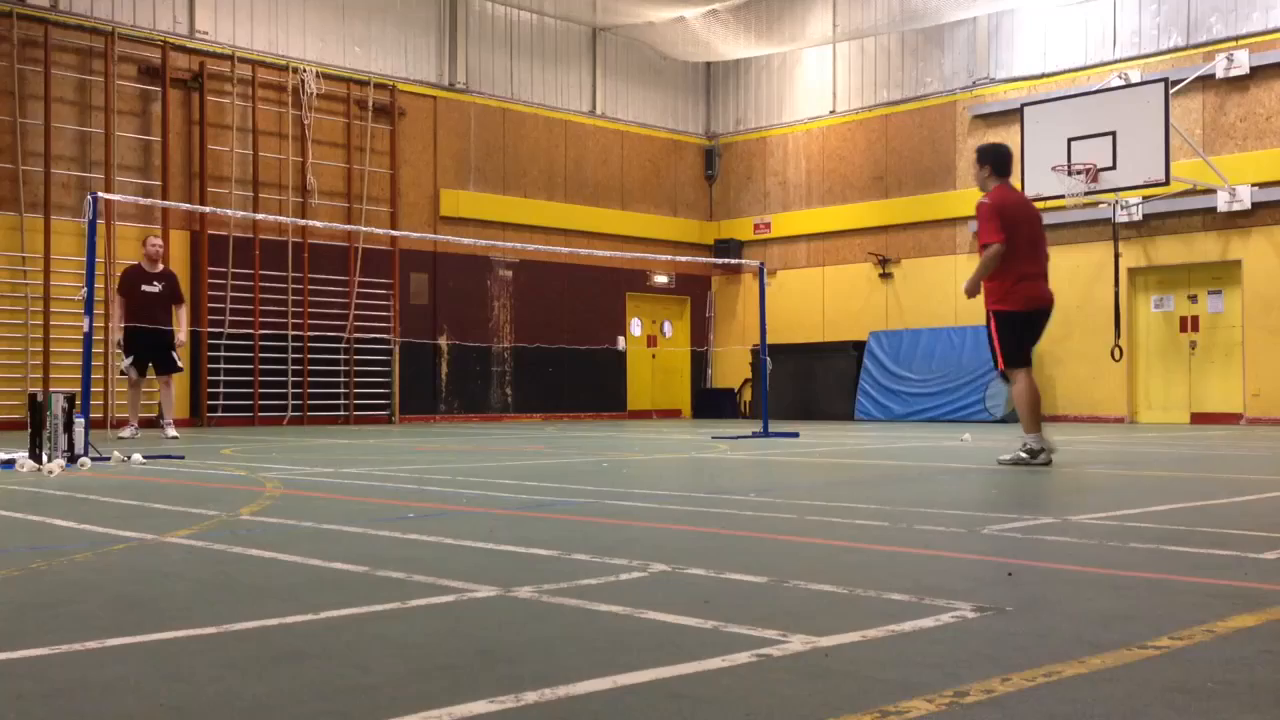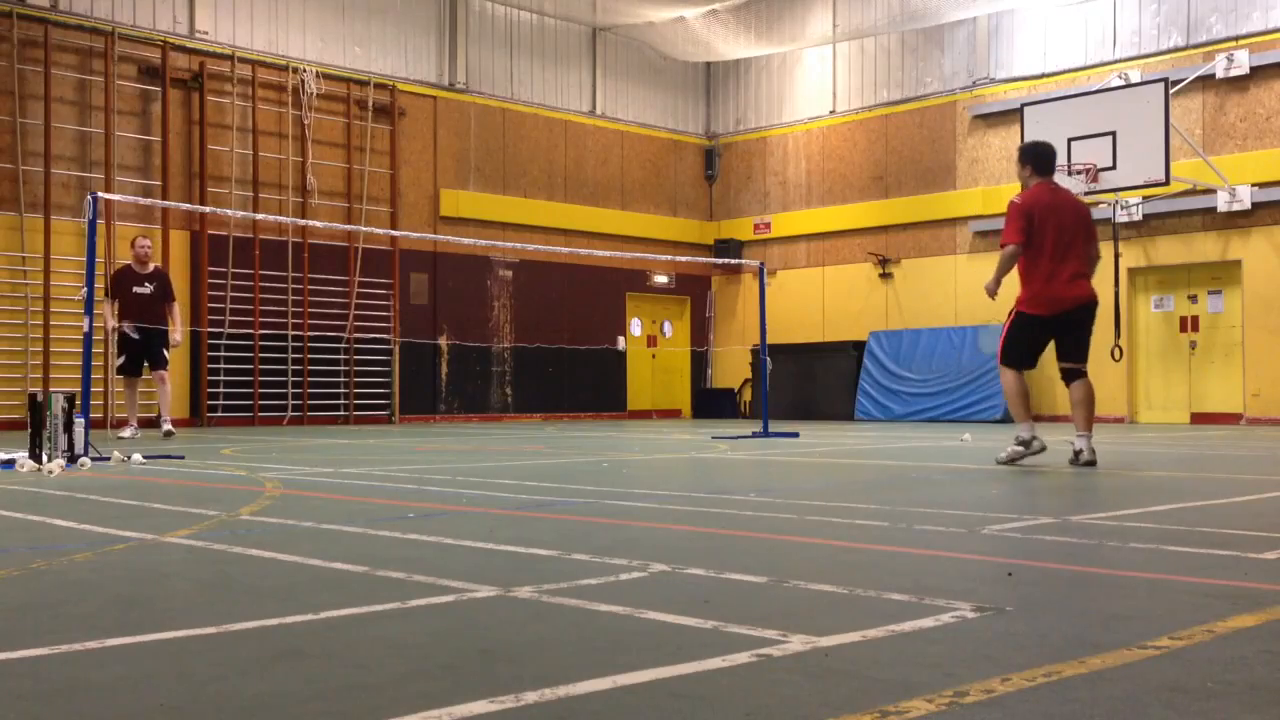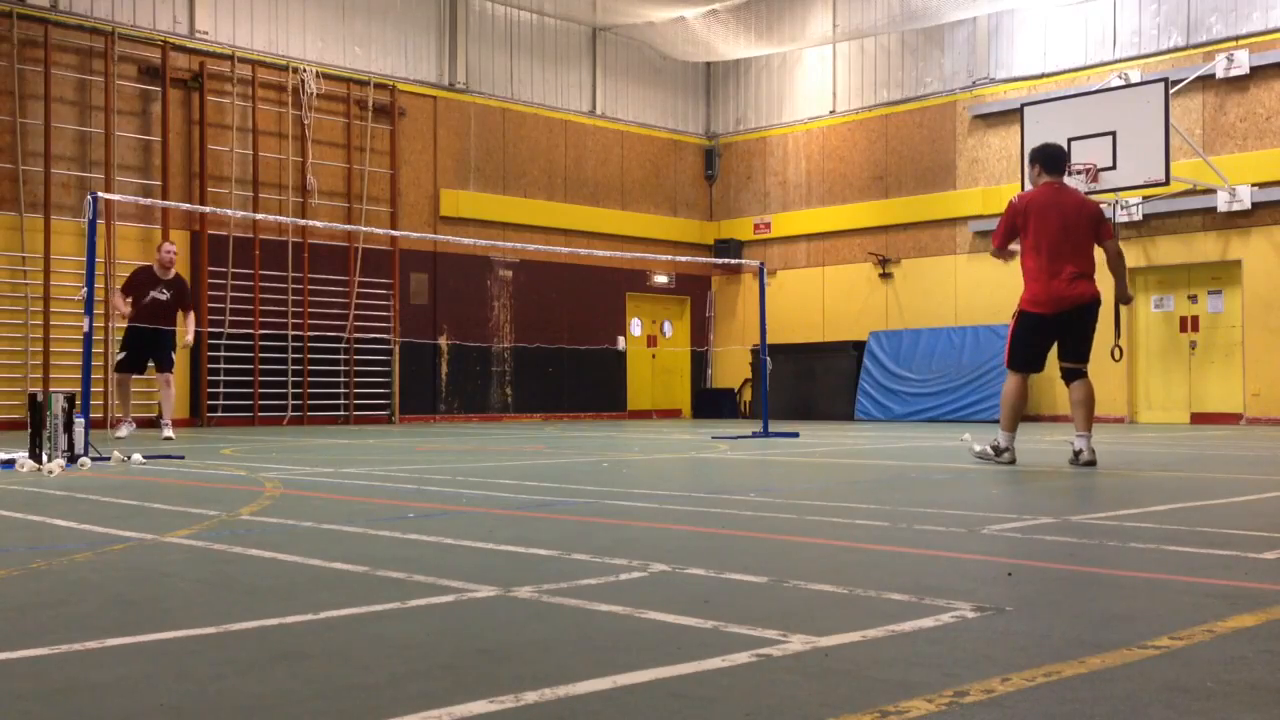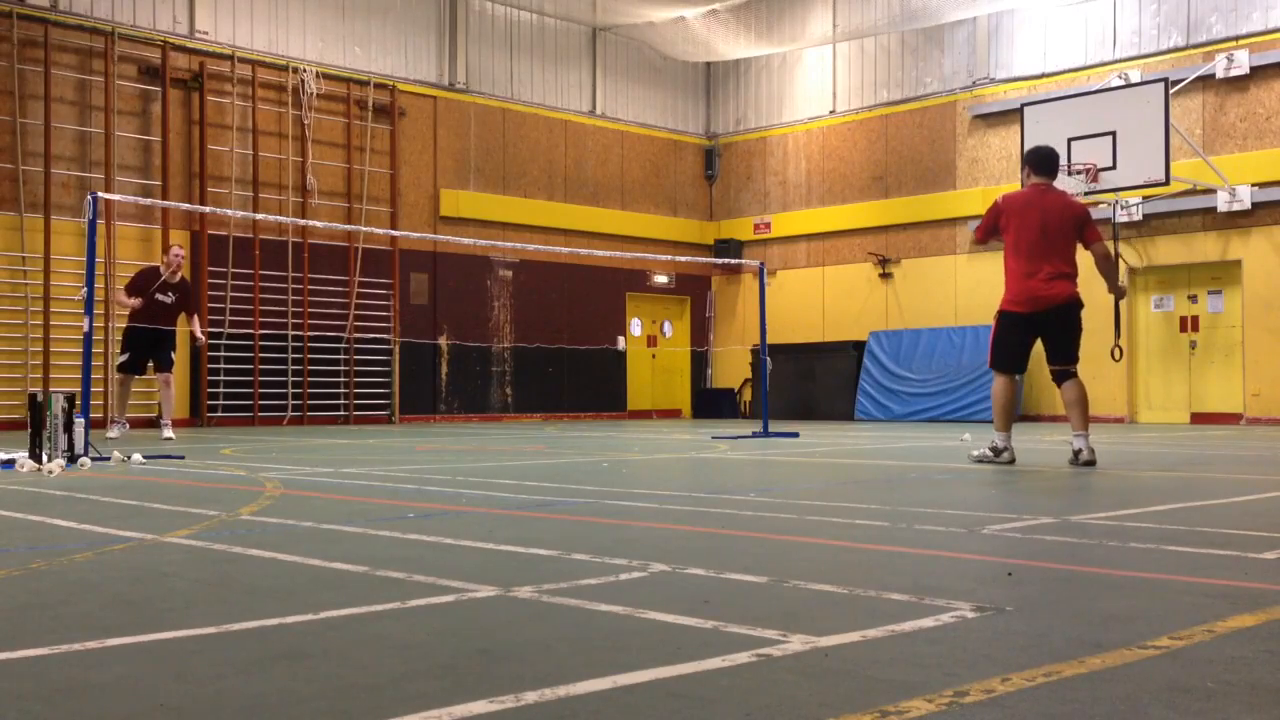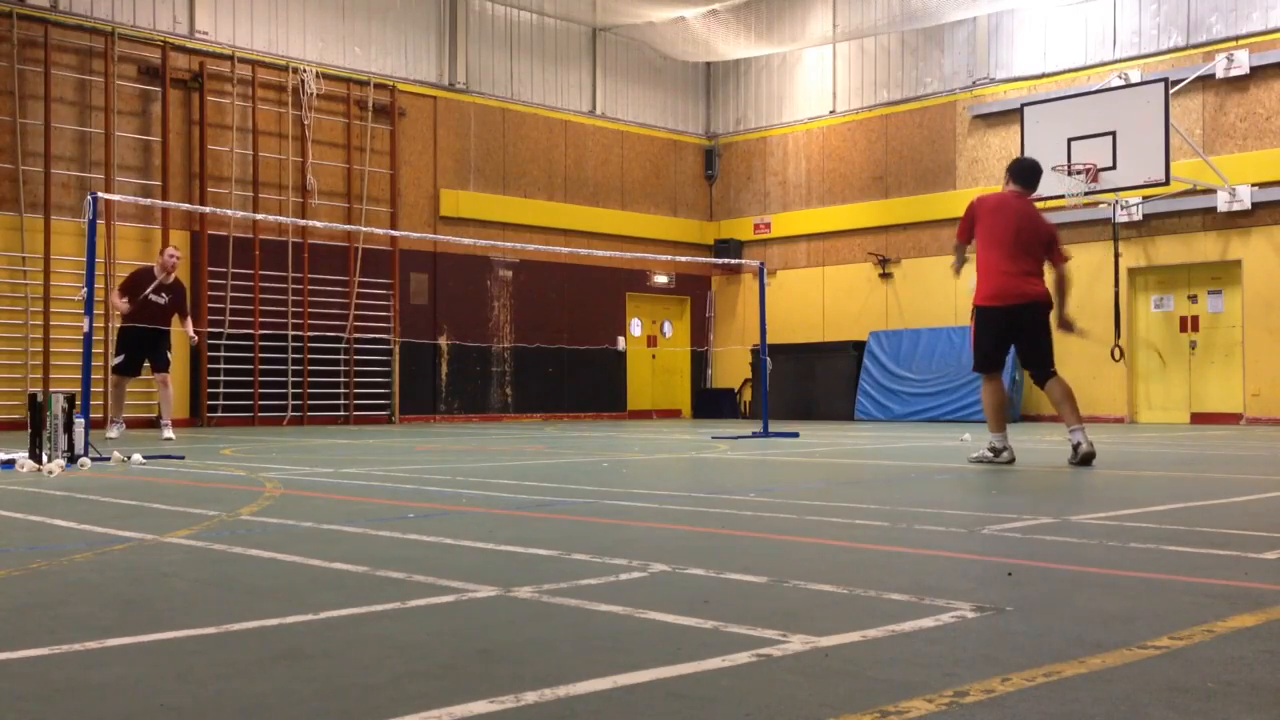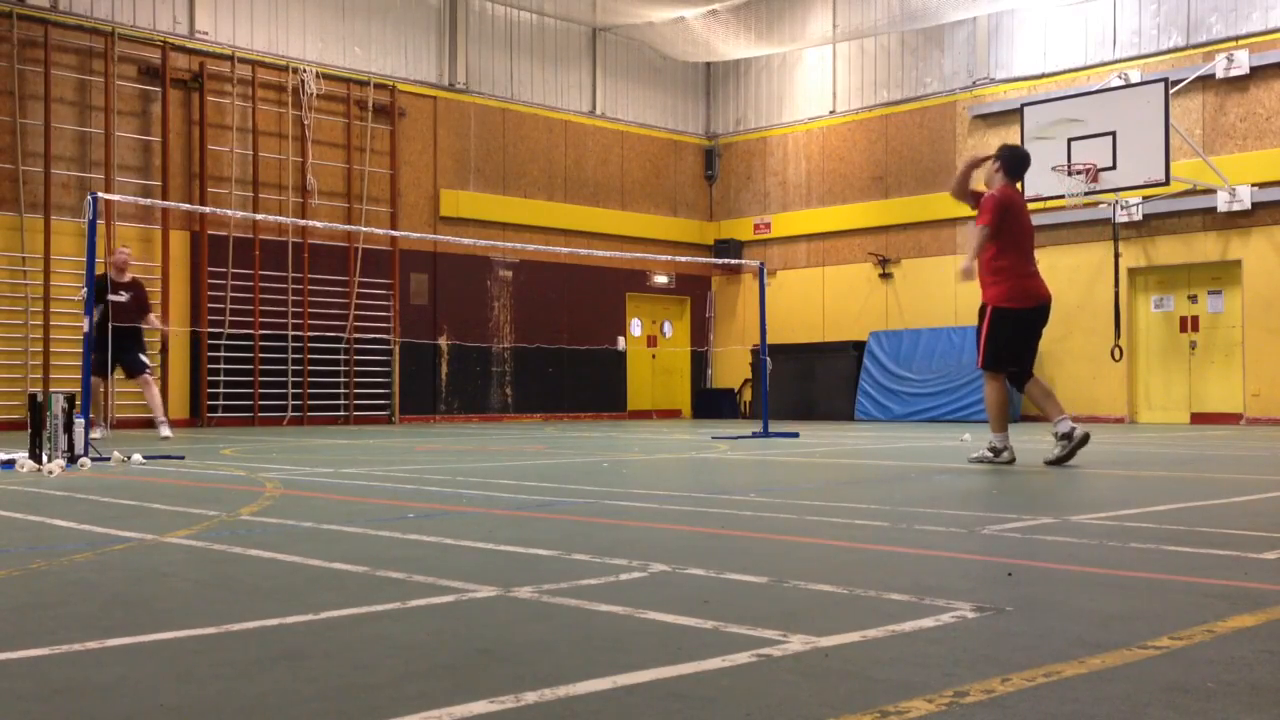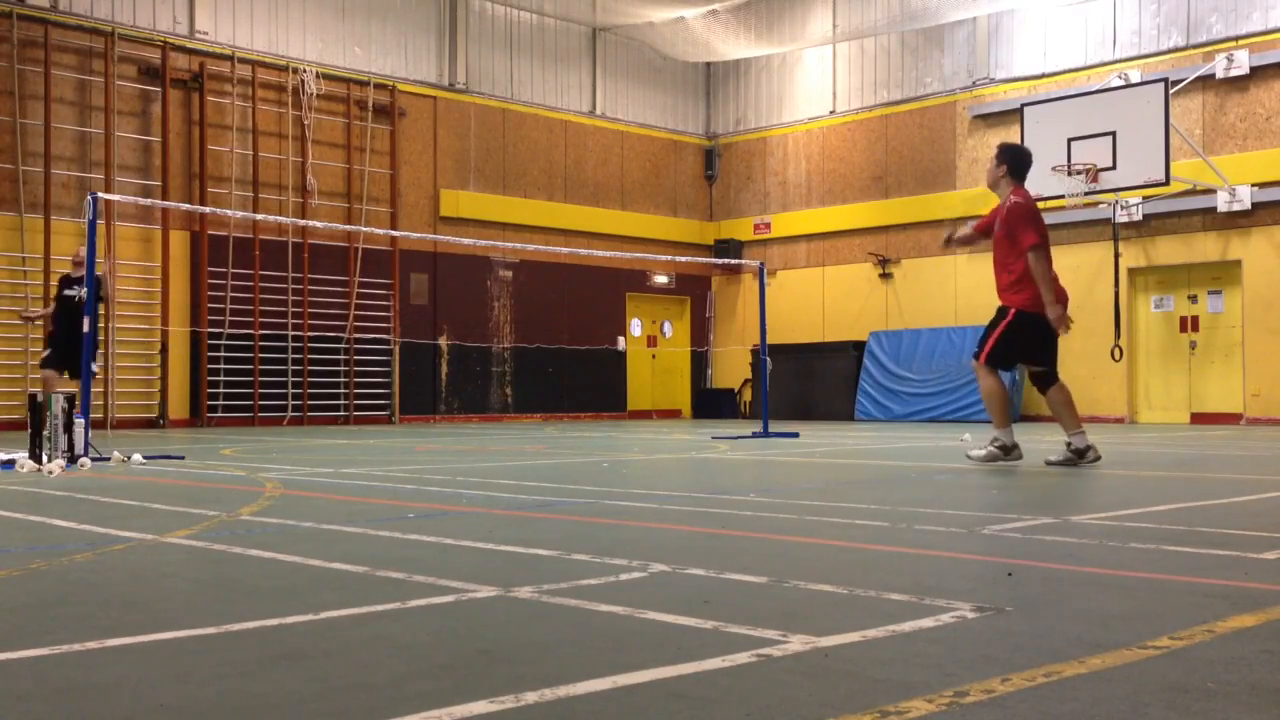
dt=0.4s
person 1, frame 1
left shoulder: (990, 203)
right shoulder: (1027, 204)
left elbow: (995, 250)
right elbow: (1043, 254)
left wrist: (975, 281)
left hip: (1008, 301)
right hip: (1037, 298)
left knee: (1015, 372)
right knee: (1018, 371)
left ankle: (1033, 446)
right ankle: (1036, 439)
person 1, frame 2
left shoulder: (1023, 203)
right shoulder: (1077, 204)
left elbow: (1012, 250)
right elbow: (1093, 253)
left wrist: (995, 280)
left hip: (1038, 302)
right hip: (1080, 300)
left knee: (1010, 365)
right knee: (1075, 372)
left ankle: (1027, 436)
right ankle: (1084, 445)
person 1, frame 3
left shoulder: (1022, 203)
right shoulder: (1088, 205)
left elbow: (997, 248)
right elbow: (1113, 250)
left wrist: (1010, 252)
right wrist: (1122, 288)
left hip: (1040, 302)
right hip: (1082, 300)
left knee: (1018, 371)
right knee: (1076, 373)
left ankle: (1004, 445)
right ankle: (1083, 446)
person 1, frame 4
left shoulder: (1007, 203)
right shoulder: (1075, 208)
left elbow: (979, 237)
right elbow: (1101, 251)
right wrist: (1114, 286)
left hip: (1020, 303)
right hip: (1063, 302)
left knee: (1004, 372)
right knee: (1066, 373)
left ankle: (1001, 446)
right ankle: (1082, 445)
person 1, frame 5
left shoulder: (982, 203)
right shoulder: (1042, 222)
left elbow: (961, 242)
right elbow: (1061, 271)
left wrist: (959, 263)
right wrist: (1061, 311)
left hip: (994, 300)
right hip: (1034, 301)
left knee: (990, 373)
right knee: (1045, 373)
left ankle: (999, 446)
right ankle: (1080, 440)
person 1, frame 6
left shoulder: (998, 197)
right shoulder: (1008, 198)
left elbow: (984, 229)
right elbow: (957, 191)
left wrist: (971, 259)
right wrist: (970, 164)
left hip: (1006, 300)
right hip: (1033, 299)
left knee: (993, 372)
right knee: (1020, 373)
left ankle: (999, 446)
right ankle: (1067, 428)
person 1, frame 7
left shoulder: (1017, 205)
right shoulder: (1004, 209)
left elbow: (1036, 254)
right elbow: (975, 234)
left wrist: (1050, 302)
right wrist: (958, 236)
left hip: (1027, 305)
right hip: (1037, 306)
left knee: (984, 364)
right knee: (1043, 374)
left ankle: (1004, 441)
right ankle: (1081, 445)
person 2, frame 1
left shoulder: (170, 277)
right shoulder: (130, 274)
left elbow: (180, 306)
right elbow: (119, 301)
left wrist: (182, 332)
right wrist: (117, 329)
left hip: (163, 334)
right hip: (135, 333)
left knee: (166, 379)
right knee: (134, 379)
left ankle: (168, 424)
right ankle: (133, 425)
person 2, frame 2
left shoulder: (161, 275)
right shoulder: (121, 275)
left elbow: (172, 304)
right elbow: (108, 301)
left wrist: (177, 331)
right wrist: (109, 319)
left hip: (157, 333)
right hip: (129, 334)
left knee: (161, 375)
right knee: (130, 380)
left ankle: (166, 421)
right ankle: (132, 425)
person 2, frame 3
left shoulder: (180, 283)
right shoulder: (140, 274)
left elbow: (188, 311)
right elbow: (118, 296)
left wrist: (189, 333)
right wrist: (123, 308)
left hip: (164, 335)
right hip: (137, 332)
left knee: (166, 377)
right knee: (121, 376)
left ankle: (166, 424)
right ankle: (126, 420)
person 2, frame 4
left shoulder: (185, 287)
right shoulder: (146, 274)
left elbow: (192, 314)
right elbow: (120, 295)
left wrist: (197, 333)
right wrist: (130, 303)
left hip: (165, 336)
right hip: (137, 332)
left knee: (166, 377)
right knee: (124, 377)
left ankle: (166, 425)
right ankle: (119, 421)
person 2, frame 5
left shoulder: (178, 288)
right shoulder: (140, 275)
left elbow: (184, 315)
right elbow: (116, 294)
left wrist: (190, 332)
right wrist: (120, 306)
left hip: (159, 337)
right hip: (131, 335)
left knee: (163, 378)
right knee: (118, 379)
left ankle: (166, 425)
right ankle: (116, 422)
person 2, frame 6
left shoulder: (137, 286)
right shoulder: (99, 282)
left elbow: (147, 314)
left wrist: (159, 326)
left hip: (132, 341)
right hip: (104, 341)
left knee: (145, 378)
right knee: (93, 382)
left ankle: (162, 423)
right ankle: (99, 425)
person 2, frame 7
left shoulder: (94, 281)
right shoulder: (64, 281)
left elbow: (106, 298)
right wrist: (35, 315)
left hip: (84, 338)
right hip: (59, 337)
right knee: (47, 376)
